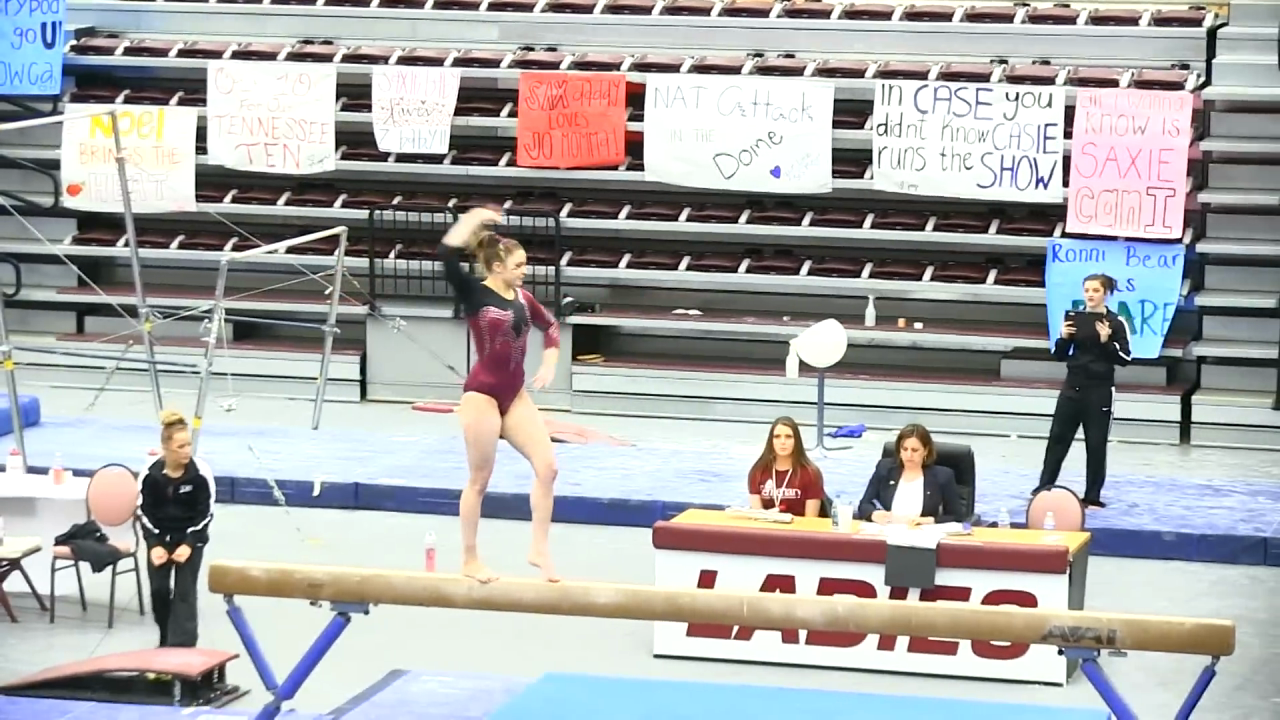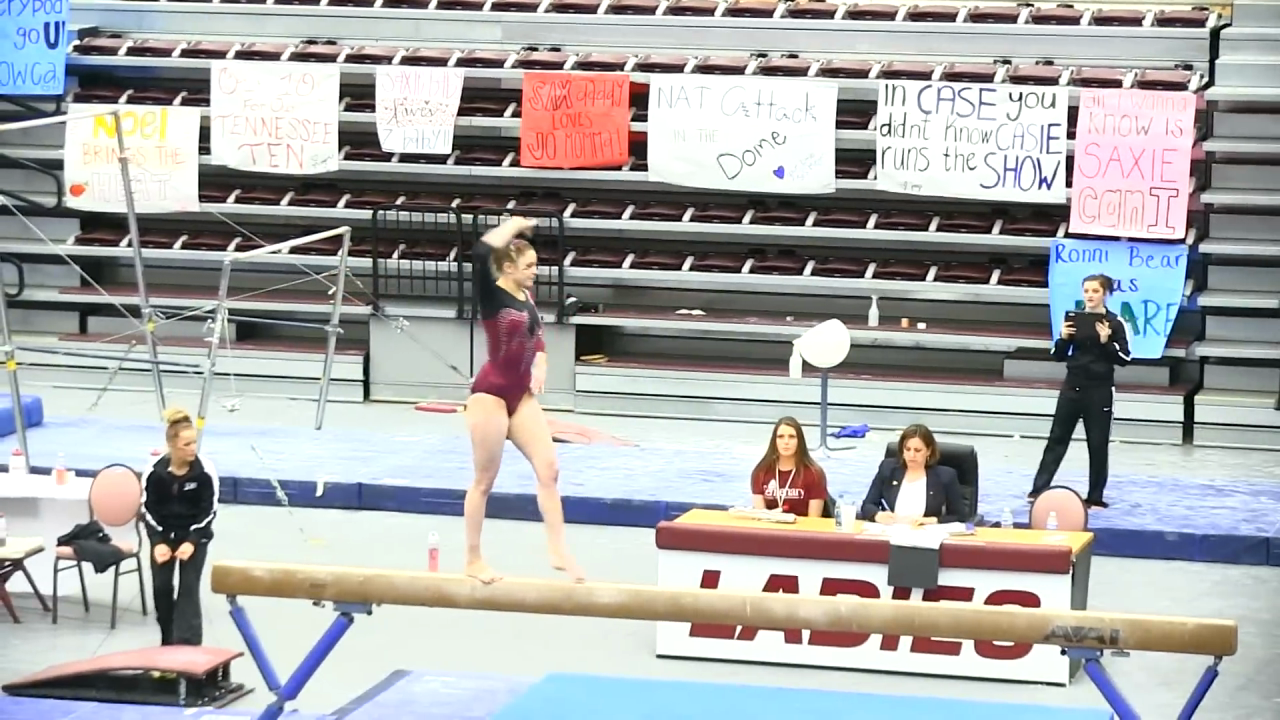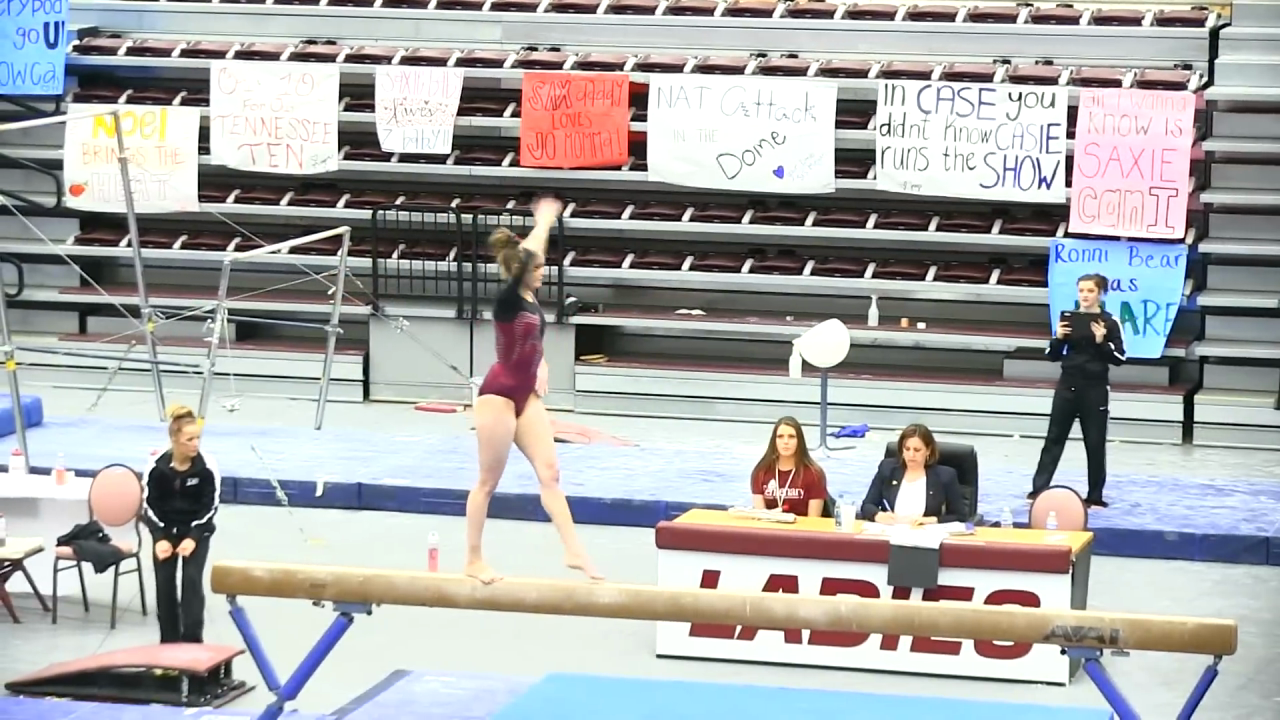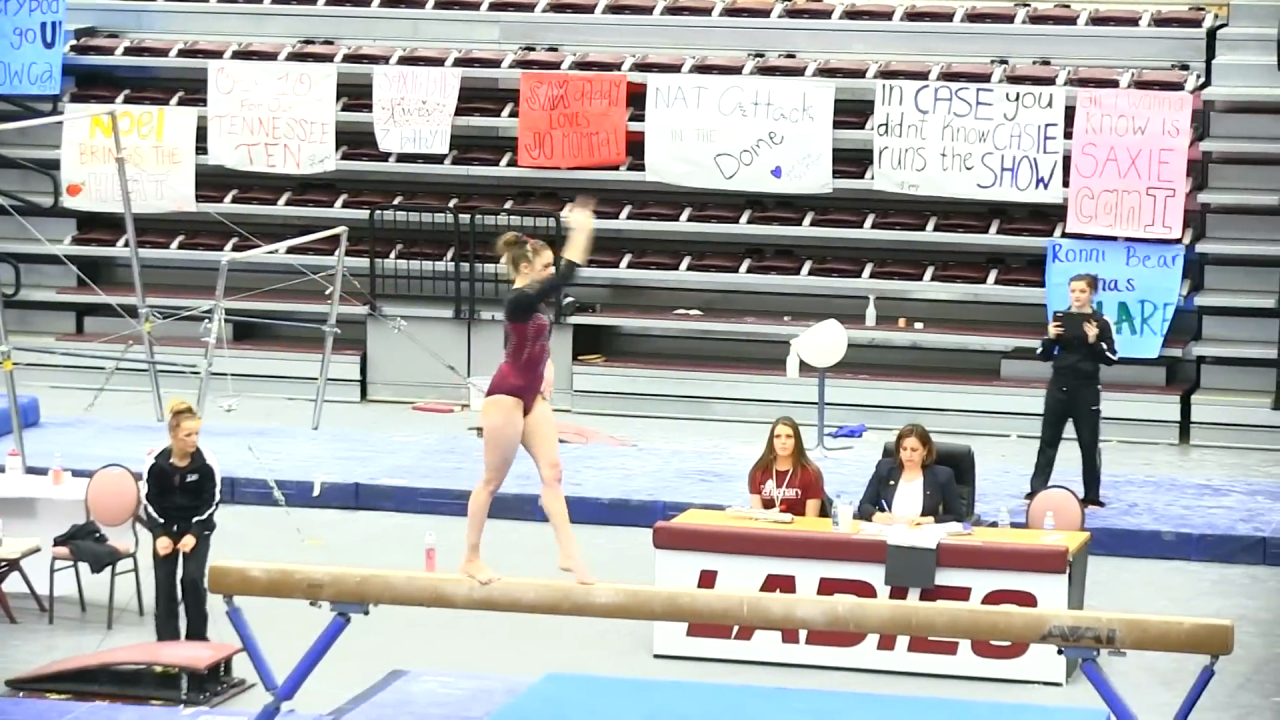
dt=0.1s
person 1, frame 1
left shoulder: (521, 297)
right shoulder: (474, 295)
left elbow: (548, 323)
right elbow: (449, 254)
left wrist: (550, 359)
right wrist: (475, 218)
left hip: (514, 395)
right hip: (482, 395)
left knee: (547, 469)
right knee: (479, 481)
left ankle: (540, 550)
right ankle: (470, 559)
person 1, frame 2
left shoulder: (526, 297)
right shoulder: (491, 296)
right elbow: (481, 255)
left wrist: (538, 366)
right wrist: (513, 225)
left hip: (522, 397)
right hip: (491, 395)
left knee: (548, 471)
right knee: (484, 481)
left ankle: (560, 552)
right ankle: (474, 560)
person 1, frame 3
left shoulder: (528, 299)
right shoulder: (507, 299)
right elbow: (523, 260)
left wrist: (541, 368)
right wrist: (543, 221)
left hip: (526, 397)
right hip: (498, 396)
left knee: (549, 473)
right knee: (488, 481)
left ankle: (575, 552)
right ankle: (474, 560)
person 1, frame 4
left shoulder: (534, 299)
right shoulder: (519, 300)
right elbow: (564, 277)
left wrist: (546, 369)
right wrist: (581, 230)
left hip: (532, 397)
right hip: (506, 397)
left knee: (552, 473)
right knee: (492, 481)
left ankle: (569, 555)
right ankle: (471, 559)
person 2, frame 1
left shoulder: (200, 473)
right shoulder: (150, 475)
left elbow: (205, 513)
right elbow: (145, 512)
left wrist: (188, 544)
right wrist: (154, 545)
left hip: (191, 537)
right hip: (160, 536)
left knee: (185, 592)
right knee: (159, 589)
left ankle: (181, 648)
right ankle: (167, 640)
person 2, frame 2
left shoulder: (205, 470)
right shoulder: (155, 472)
left elbow: (209, 511)
right elbow: (149, 510)
left wrist: (192, 542)
right wrist: (158, 542)
left hip: (195, 534)
right hip: (163, 534)
left knee: (189, 588)
right knee: (161, 587)
left ankle: (186, 644)
right ankle: (169, 640)
person 2, frame 3
left shoulder: (207, 466)
right shoulder: (157, 467)
left elbow: (210, 505)
right elbow: (150, 505)
left wrist: (193, 537)
right wrist: (160, 538)
left hip: (197, 529)
right hip: (165, 529)
left knee: (192, 581)
right knee: (164, 584)
left ankle: (192, 640)
right ankle: (170, 640)
person 2, frame 4
left shoulder: (206, 462)
right shoulder: (156, 464)
left elbow: (211, 502)
right elbow: (150, 502)
left wrist: (194, 534)
right wrist: (160, 534)
left hip: (197, 526)
right hip: (165, 526)
left knee: (193, 579)
right knee: (164, 582)
left ankle: (197, 635)
right ankle: (167, 640)
person 3, frame 1
left shoulder: (1116, 322)
right shoulder: (1074, 318)
left elbow: (1125, 358)
right elbow: (1059, 356)
left wrist: (1106, 341)
right wrist: (1063, 338)
left hip: (1099, 390)
right hip: (1072, 386)
left knee: (1096, 444)
right knee: (1058, 437)
left ankle: (1092, 496)
right ankle: (1045, 486)
person 3, frame 2
left shoulder: (1115, 323)
right shoulder: (1073, 319)
left elbow: (1124, 359)
right elbow: (1058, 356)
left wrist: (1106, 342)
right wrist: (1063, 338)
left hip: (1100, 390)
right hip: (1072, 386)
left knee: (1098, 444)
right knee: (1057, 437)
left ankle: (1095, 496)
right ankle: (1040, 488)
person 3, frame 3
left shoulder: (1109, 322)
right shoulder: (1067, 319)
left elbow: (1119, 358)
right elbow: (1053, 355)
left wrist: (1102, 341)
right wrist: (1058, 338)
left hip: (1095, 389)
right hip: (1066, 387)
left knee: (1095, 443)
right knee: (1054, 438)
left ankle: (1095, 496)
right ankle: (1039, 488)
person 3, frame 4
left shoulder: (1101, 322)
right shoulder: (1060, 318)
left elbow: (1111, 358)
right elbow: (1044, 355)
left wrist: (1094, 341)
right wrist: (1050, 338)
left hip: (1086, 389)
right hip: (1058, 387)
left knee: (1089, 443)
right knee: (1048, 439)
left ankle: (1092, 496)
right ankle: (1037, 489)
